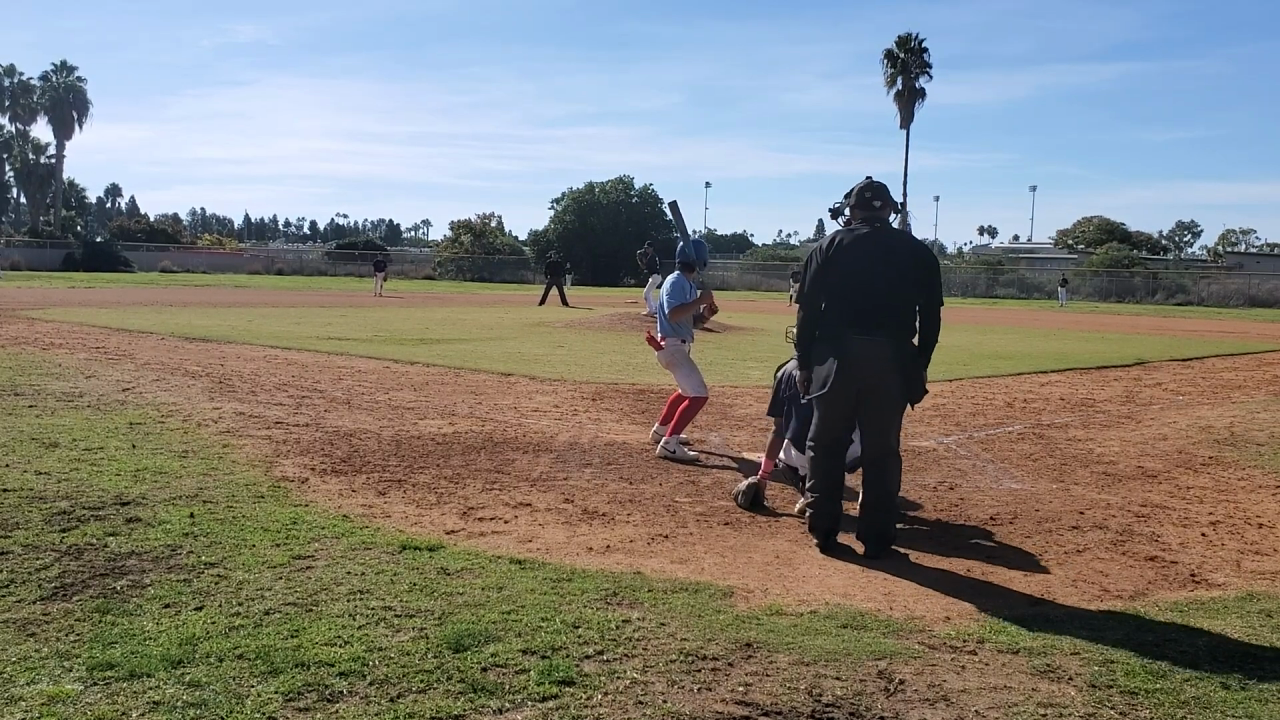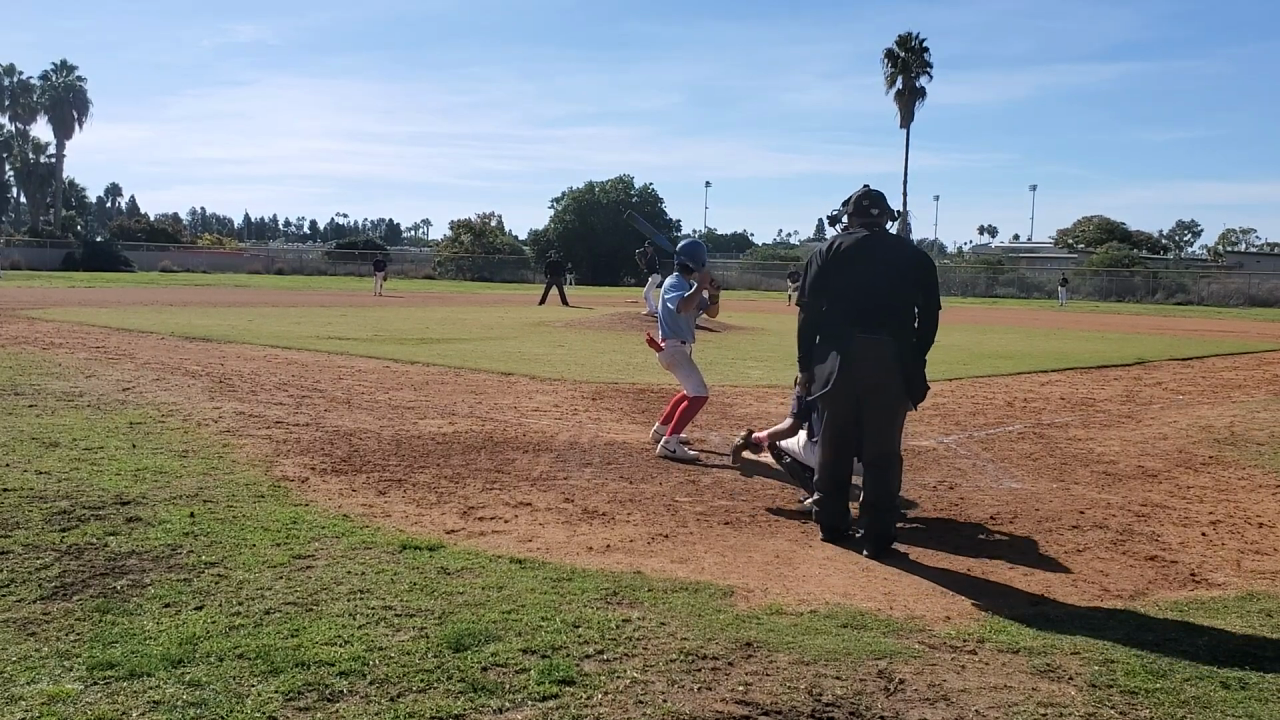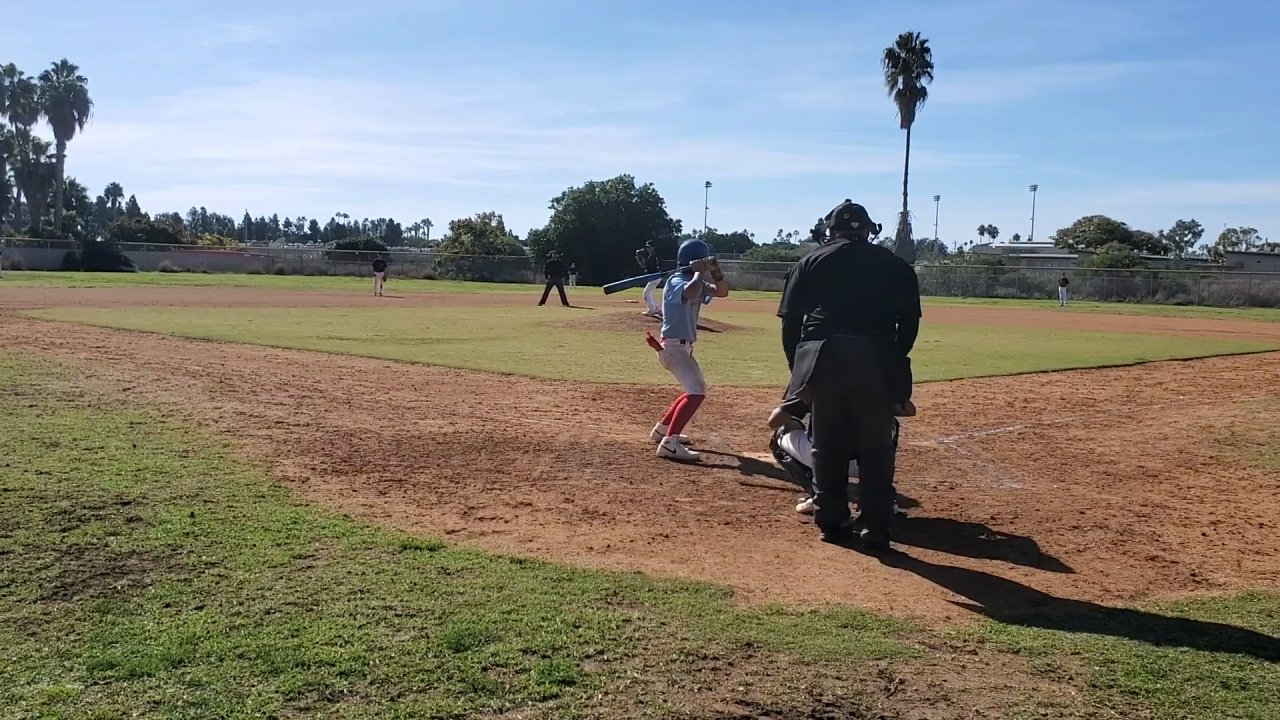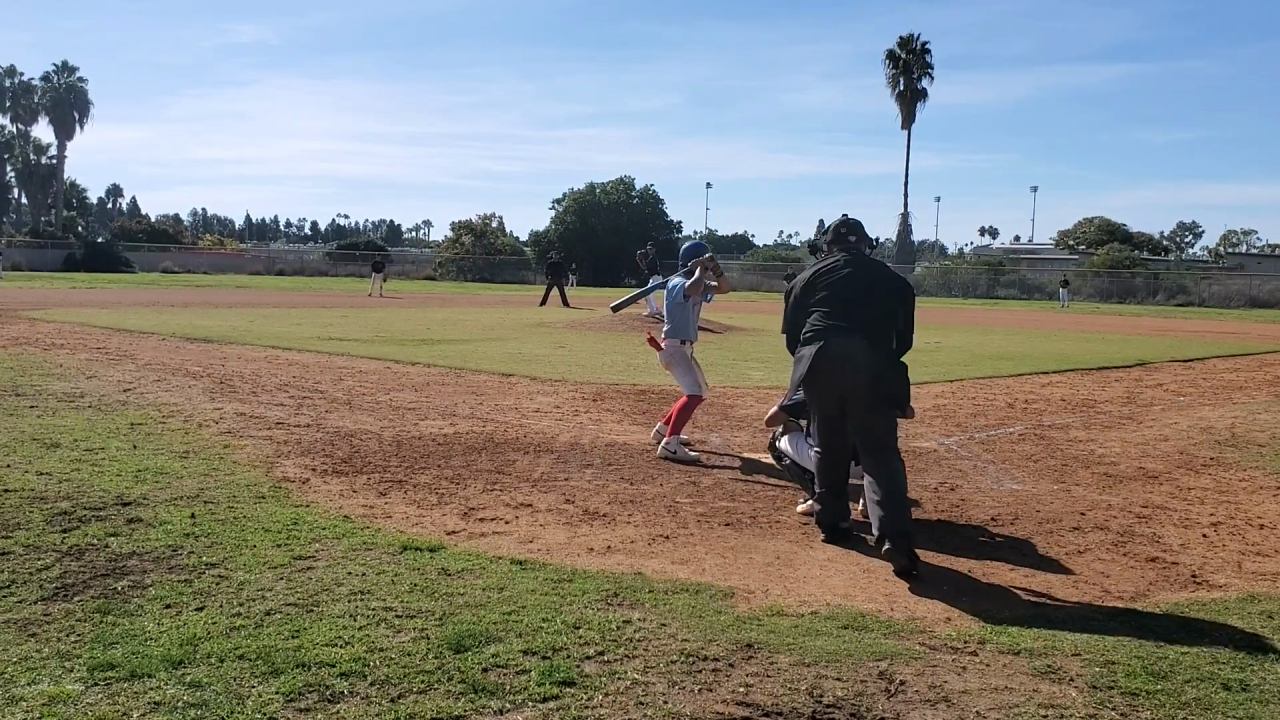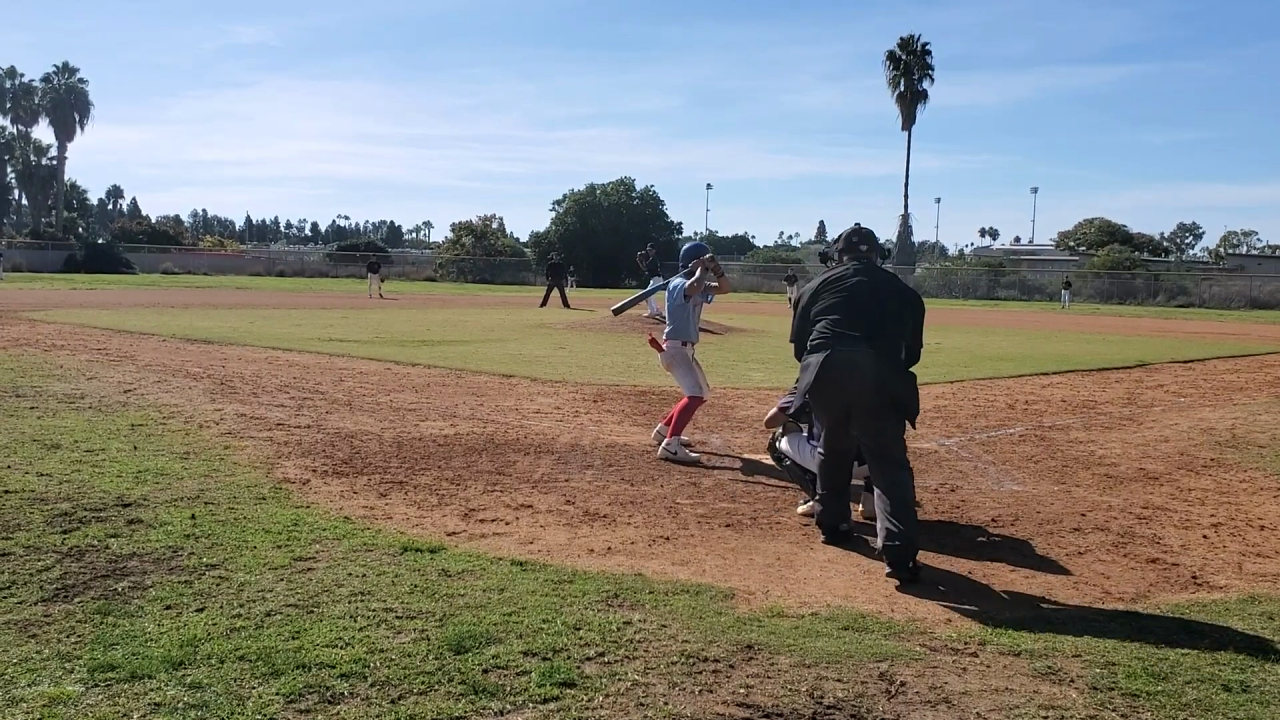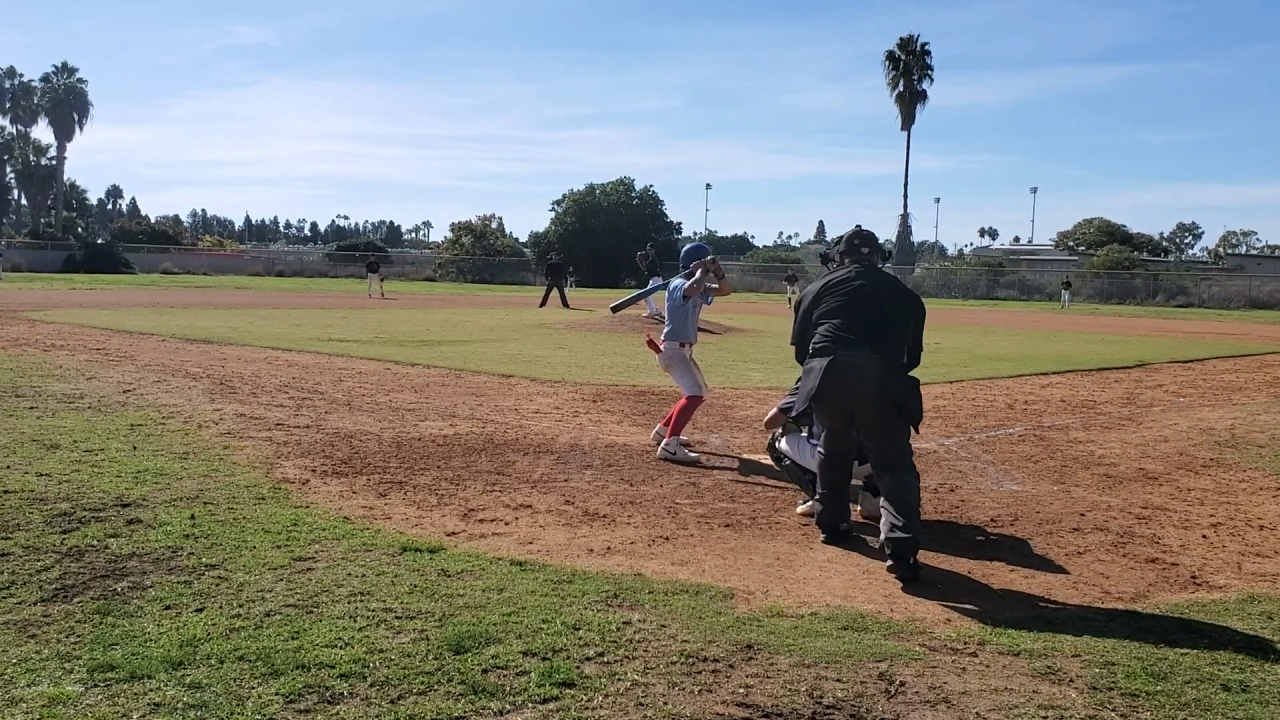
dt=0.4s
person 1, frame 1
left shoulder: (831, 245)
right shoulder: (917, 251)
left elbow: (808, 310)
right elbow: (931, 315)
left wrist: (804, 363)
right wrist: (921, 364)
left hip: (837, 357)
right hip: (892, 360)
left knee: (826, 445)
right knee: (882, 452)
left ankle: (824, 529)
right ankle: (876, 537)
person 1, frame 2
left shoulder: (831, 250)
right shoulder: (915, 256)
left elbow: (809, 313)
right elbow: (929, 318)
left wrist: (806, 365)
right wrist: (914, 362)
left hip: (839, 357)
right hip: (893, 360)
left knee: (835, 444)
right knee: (883, 451)
left ankle: (831, 522)
right ankle: (877, 536)
person 1, frame 3
left shoulder: (811, 262)
right shoulder: (895, 265)
left elbow: (790, 322)
right elbow: (909, 324)
left wrist: (798, 368)
right wrist: (893, 364)
left hip: (822, 356)
right hip: (875, 359)
left knee: (827, 445)
right knee: (875, 447)
left ankle: (831, 522)
right ankle: (874, 525)
person 1, frame 4
left shoulder: (808, 277)
right shoulder: (891, 278)
left elbow: (792, 336)
right elbow: (904, 338)
left hip: (819, 360)
right hip: (869, 363)
left knee: (830, 445)
right knee: (879, 450)
left ankle: (832, 523)
right ankle: (894, 535)
person 1, frame 5
left shoulder: (817, 285)
right shoulder: (901, 290)
left elbow: (799, 345)
right elbow: (912, 352)
left hip: (825, 369)
right hip: (878, 373)
left knee: (834, 447)
right knee: (889, 461)
left ankle: (832, 524)
right ankle: (899, 553)
person 1, frame 6
left shoulder: (818, 288)
right shoulder: (902, 293)
left elbow: (800, 349)
right elbow: (912, 355)
left hip: (827, 373)
right hip: (881, 377)
left knee: (834, 448)
right knee: (894, 463)
left ankle: (831, 524)
right ankle: (900, 548)
person 2, frame 1
left shoulder: (689, 285)
right shoulder: (675, 282)
right elbow: (673, 314)
left wrist: (705, 312)
right wrist: (700, 301)
left hip: (679, 346)
right hip: (672, 346)
left knee: (687, 391)
right knee: (699, 394)
left ankle: (661, 430)
right ankle: (669, 444)
person 2, frame 2
left shoulder: (691, 285)
right shoulder: (673, 283)
left elbow: (712, 313)
right elbow: (684, 307)
left wrist: (713, 294)
right wrist: (701, 285)
left hip: (682, 347)
right hip: (673, 347)
left knee: (692, 391)
right knee: (699, 394)
left ankle: (661, 429)
right ankle: (668, 443)
person 2, frame 3
left shoulder: (693, 282)
right shoulder: (675, 282)
left elbow: (722, 292)
right elbow: (692, 294)
left wrist: (715, 272)
right wrist: (700, 272)
left hip: (684, 346)
right hip: (672, 346)
left knee: (695, 390)
right knee: (696, 392)
left ankle: (662, 429)
right ankle: (669, 443)
person 2, frame 4
left shoulder: (695, 283)
right shoulder: (676, 283)
left elbow: (724, 288)
right elbow: (694, 289)
left wrist: (714, 267)
right wrist: (701, 269)
left hip: (685, 347)
right hip: (673, 347)
left knee: (700, 392)
right knee: (694, 393)
left ankle: (664, 429)
right ankle: (669, 445)
person 2, frame 5
left shoulder: (698, 285)
right shoulder: (677, 284)
left elbow: (724, 288)
right elbow: (694, 288)
left wrist: (715, 268)
right wrist: (702, 269)
left hip: (686, 349)
right hip: (674, 348)
left knee: (701, 393)
right knee: (695, 394)
left ankle: (664, 430)
right ankle: (670, 445)
person 2, frame 6
left shoulder: (698, 287)
right shoulder: (678, 284)
left elbow: (725, 290)
right elbow: (693, 289)
left wrist: (716, 270)
right wrist: (702, 270)
left hip: (684, 350)
right hip: (672, 349)
left knee: (699, 393)
right knee: (694, 394)
left ankle: (663, 430)
right ankle: (669, 445)
